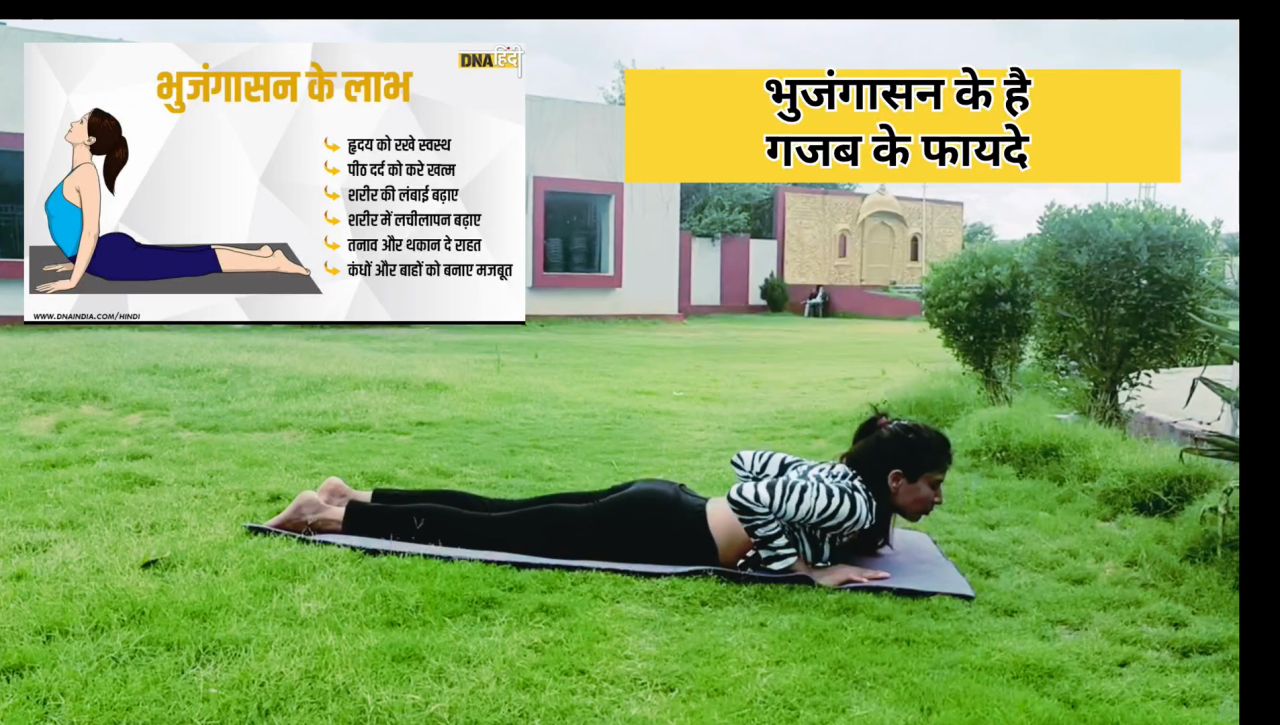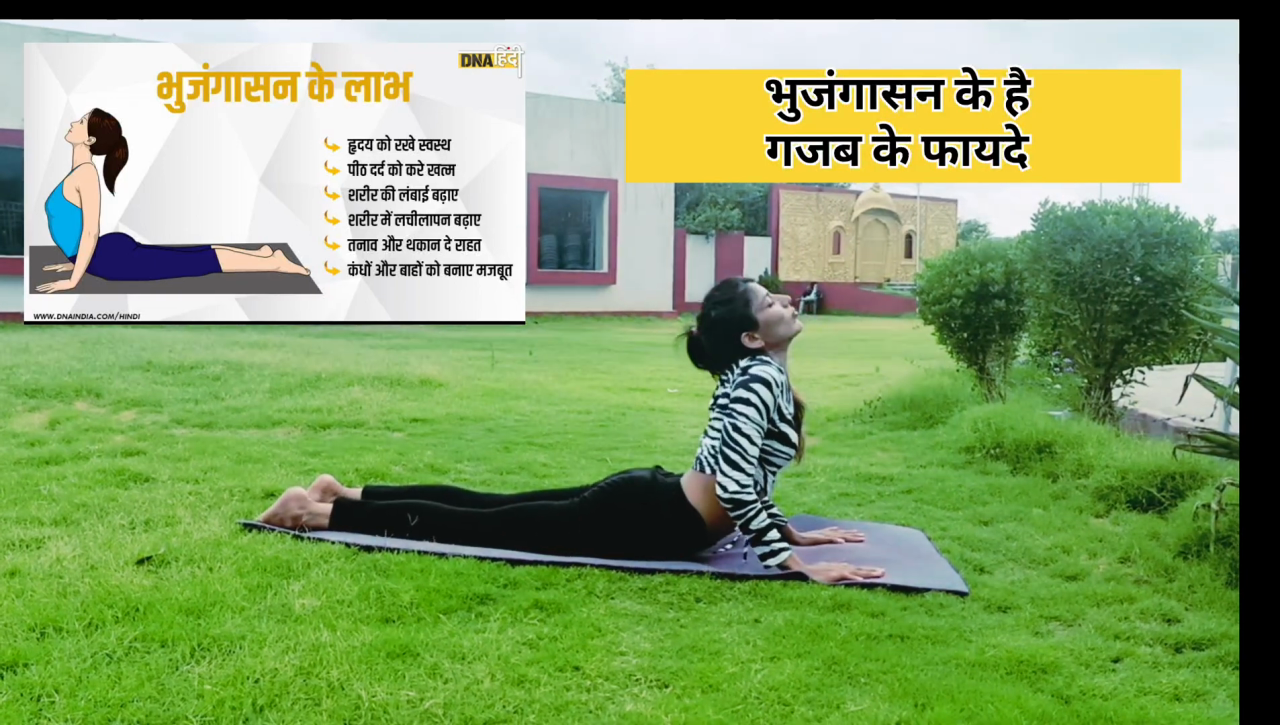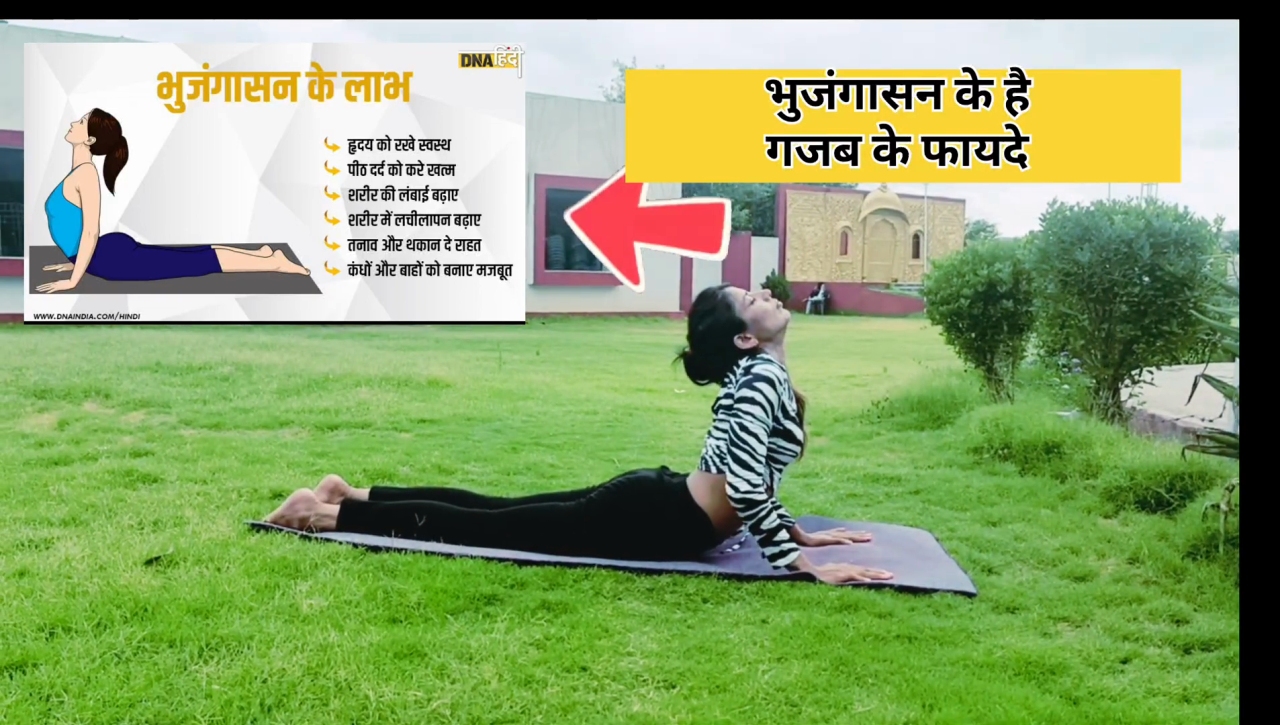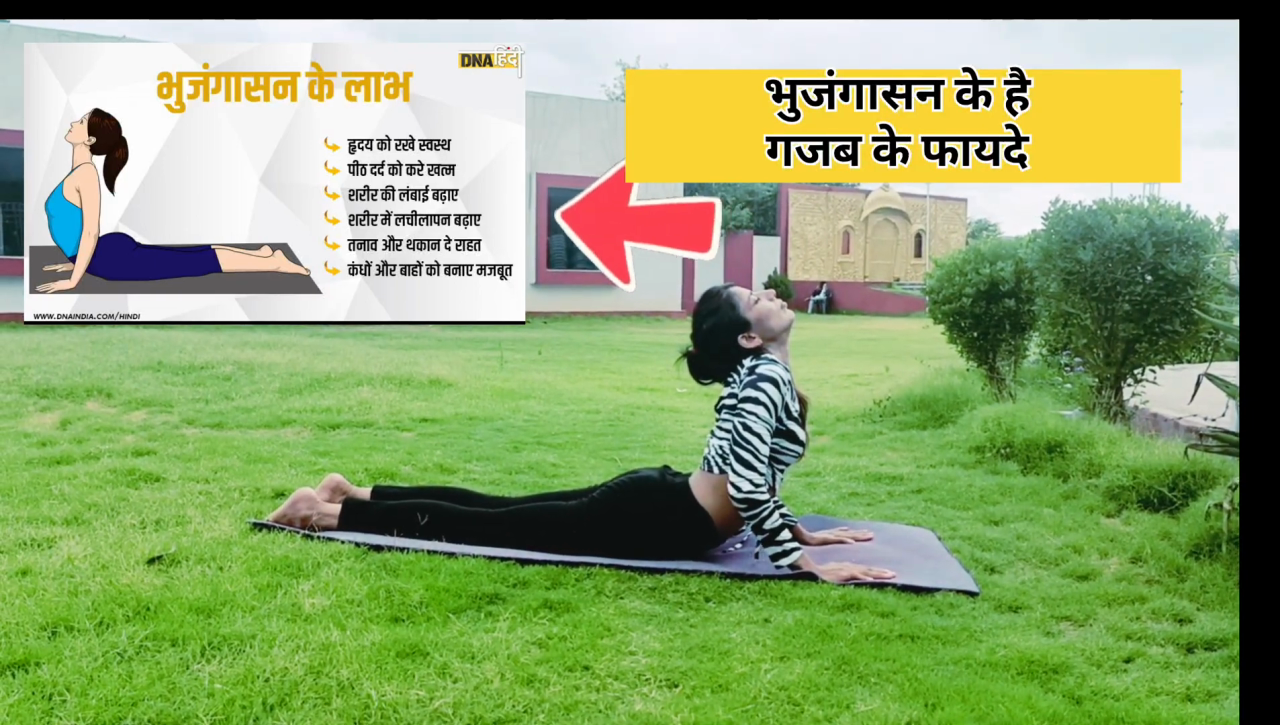
dt=1s
person 1, frame 1
left shoulder: (842, 478)
right shoulder: (856, 504)
left elbow: (748, 460)
right elbow: (749, 498)
right wrist: (802, 567)
left hip: (661, 510)
right hip: (659, 532)
left knee: (496, 518)
right knee: (486, 530)
left ankle: (349, 496)
right ankle: (330, 515)
person 1, frame 2
left shoulder: (755, 374)
right shoulder: (761, 379)
left elbow: (743, 477)
right elbow: (735, 489)
left wrist: (790, 532)
right wrist: (796, 564)
left hip: (644, 500)
right hip: (645, 523)
left knee: (488, 509)
right knee: (474, 525)
left ankle: (343, 493)
right ankle: (317, 513)
person 1, frame 3
left shoulder: (757, 372)
right shoulder: (762, 377)
left elbow: (751, 474)
right elbow: (746, 487)
left wrist: (796, 531)
right wrist: (804, 564)
left hip: (652, 498)
right hip: (652, 520)
left knee: (494, 510)
right knee: (479, 526)
left ankle: (351, 494)
right ankle: (327, 513)
person 1, frame 4
left shoulder: (758, 373)
right shoulder: (767, 377)
left elbow: (750, 471)
right elbow: (747, 486)
left wrist: (798, 530)
right wrist: (806, 564)
left hip: (655, 497)
right hip: (654, 519)
left knee: (495, 510)
right knee: (482, 525)
left ankle: (352, 493)
right ankle: (327, 513)
person 2, frame 1
left shoulder: (85, 173)
right shoulder: (78, 171)
left elbow: (90, 232)
left wrist: (73, 280)
right wrist: (75, 261)
left hip: (114, 258)
right hip: (109, 253)
left knee: (197, 261)
left ankle: (272, 262)
person 2, frame 2
left shoulder: (85, 173)
right shoulder: (79, 171)
left elbow: (91, 232)
left wrist: (74, 279)
right wrist: (76, 261)
left hip: (114, 258)
right hip: (109, 253)
left knee: (197, 262)
left ankle: (272, 263)
person 2, frame 3
left shoulder: (86, 172)
right shoulder: (79, 171)
left elbow: (91, 232)
left wrist: (73, 280)
right wrist: (75, 261)
left hip: (115, 258)
right hip: (110, 254)
left knee: (198, 261)
left ankle: (272, 262)
person 2, frame 4
left shoulder: (86, 173)
right shoulder: (79, 171)
left elbow: (91, 231)
left wrist: (74, 280)
right wrist: (76, 261)
left hip: (114, 258)
right hip: (110, 253)
left knee: (198, 261)
left ankle: (272, 263)
